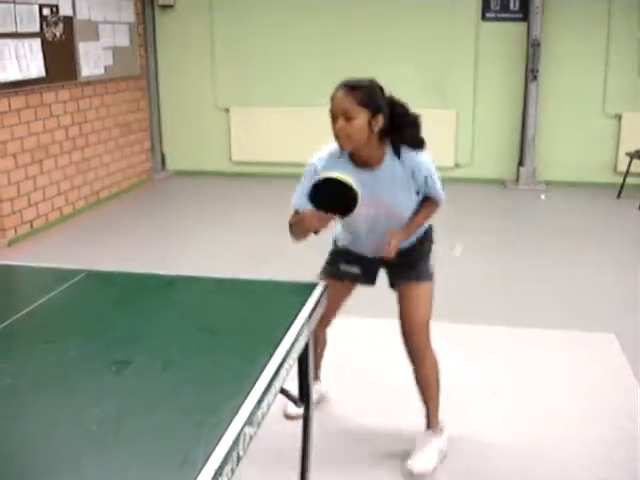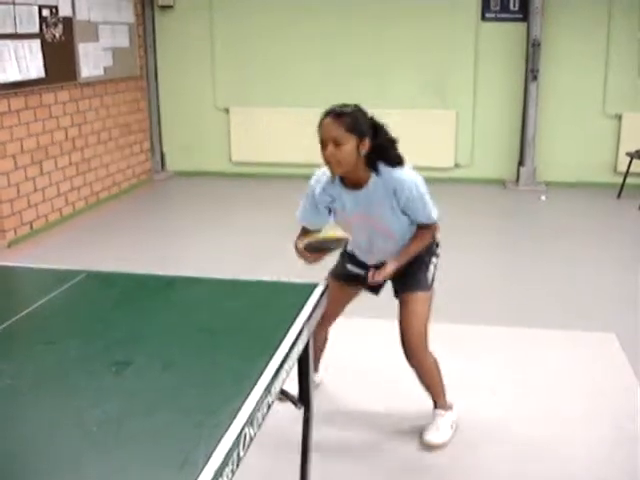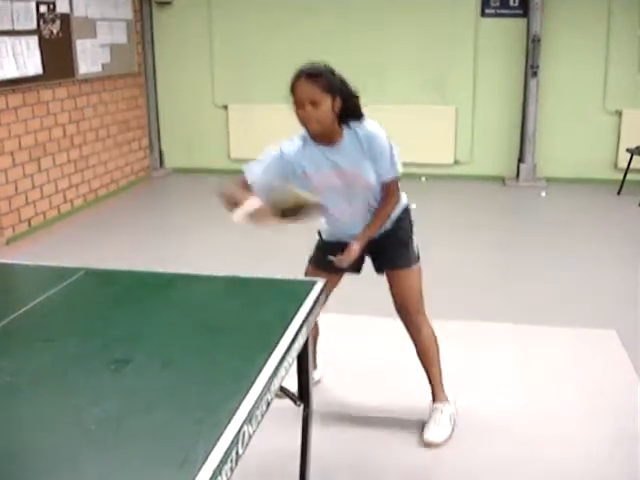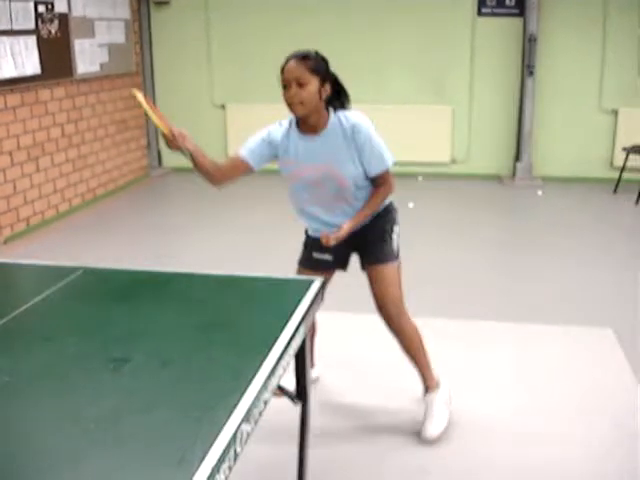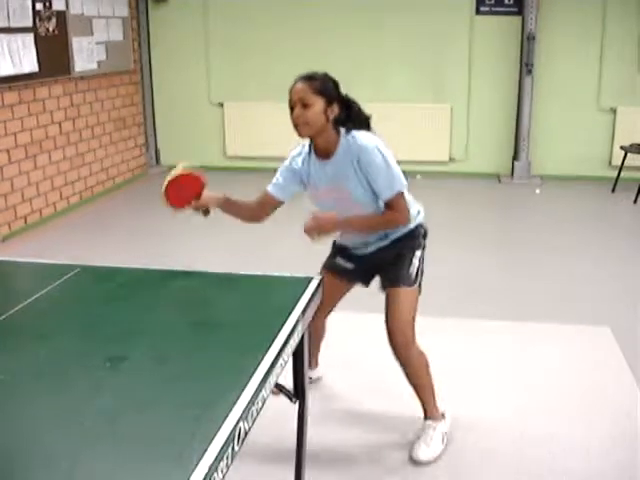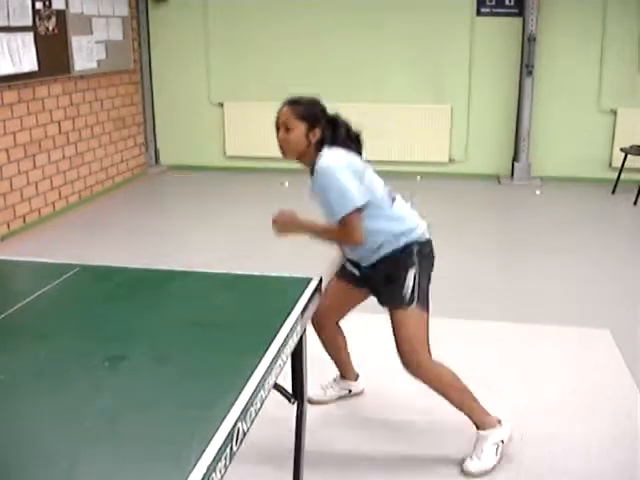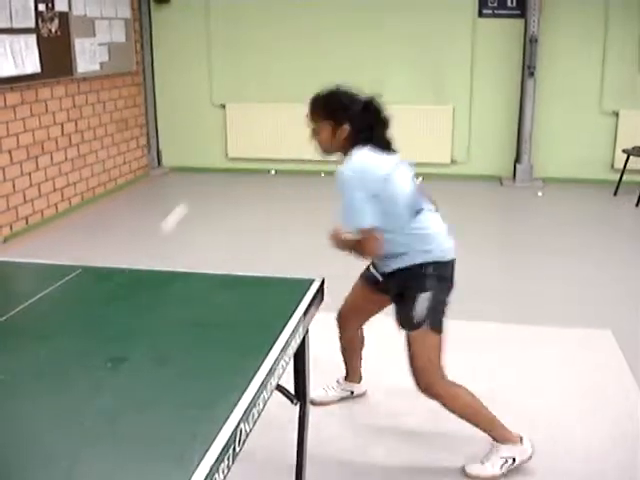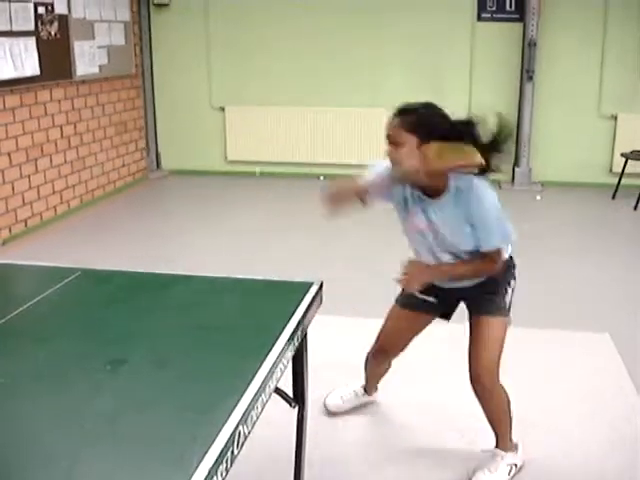
dt=0.3s
person 1, frame 1
left shoulder: (414, 160)
right shoulder: (324, 165)
left elbow: (433, 200)
right elbow: (295, 229)
left wrist: (402, 233)
right wrist: (307, 222)
left hip: (408, 248)
right hip: (352, 247)
left knee: (417, 339)
right knee: (314, 318)
left ankle: (434, 431)
right ankle: (312, 385)
person 1, frame 2
left shoulder: (401, 181)
right shoulder: (322, 186)
left elbow: (429, 229)
right elbow: (309, 234)
left wrist: (393, 264)
right wrist: (305, 249)
left hip: (413, 257)
right hip: (359, 255)
left knee: (414, 346)
right knee: (315, 317)
left ankle: (444, 409)
right ankle: (309, 374)
person 1, frame 3
left shoulder: (369, 136)
right shoulder: (290, 154)
left elbow: (391, 195)
right elbow: (239, 193)
left wrist: (360, 243)
right wrist: (241, 199)
left hip: (389, 227)
right hip: (336, 235)
left knee: (412, 315)
left ankle: (441, 402)
right ankle: (307, 372)
person 1, frame 4
left shoulder: (354, 127)
right shoulder: (278, 137)
left elbow: (385, 184)
right elbow: (220, 174)
left wrist: (349, 225)
right wrist: (189, 148)
left hip: (373, 221)
right hip: (321, 230)
left knee: (392, 312)
left ankle: (434, 391)
right ankle: (305, 368)
person 1, frame 5
left shoulder: (365, 148)
right shoulder: (300, 161)
left elbow: (399, 214)
right elbow: (257, 212)
left wrist: (338, 223)
right wrist: (218, 200)
left hip: (400, 240)
right hip: (351, 243)
left knee: (401, 339)
right knee: (310, 311)
left ankle: (435, 419)
right ankle: (309, 369)
person 1, frame 6
left shoulder: (331, 164)
right shoulder: (331, 164)
left elbow: (354, 234)
left wrist: (300, 226)
left hip: (403, 252)
right hip: (371, 254)
left knee: (415, 361)
right knee: (322, 316)
left ankle: (491, 428)
right ankle: (348, 380)
person 1, frame 7
left shoulder: (352, 171)
right shoulder: (377, 155)
left elbow: (369, 247)
left wrist: (344, 243)
left hip: (422, 267)
right hip: (400, 259)
left knee: (429, 380)
right knee: (348, 317)
left ankle: (511, 443)
right ankle: (352, 382)
person 1, frame 8
left shoulder: (476, 194)
right shoulder: (393, 180)
left elbow: (494, 261)
right elbow: (334, 199)
left wrist: (433, 271)
right wrist: (368, 186)
left hip: (487, 281)
right hip: (431, 278)
left knee: (483, 376)
right knee: (382, 351)
right ankle: (368, 390)
